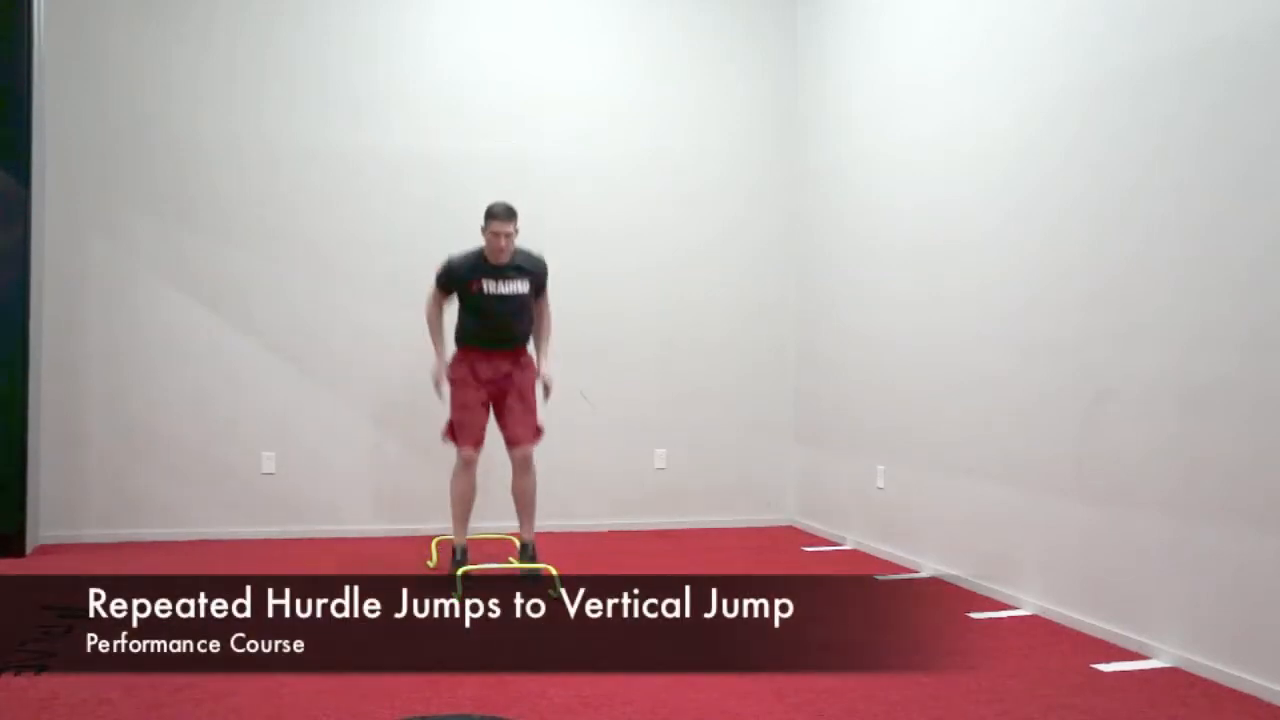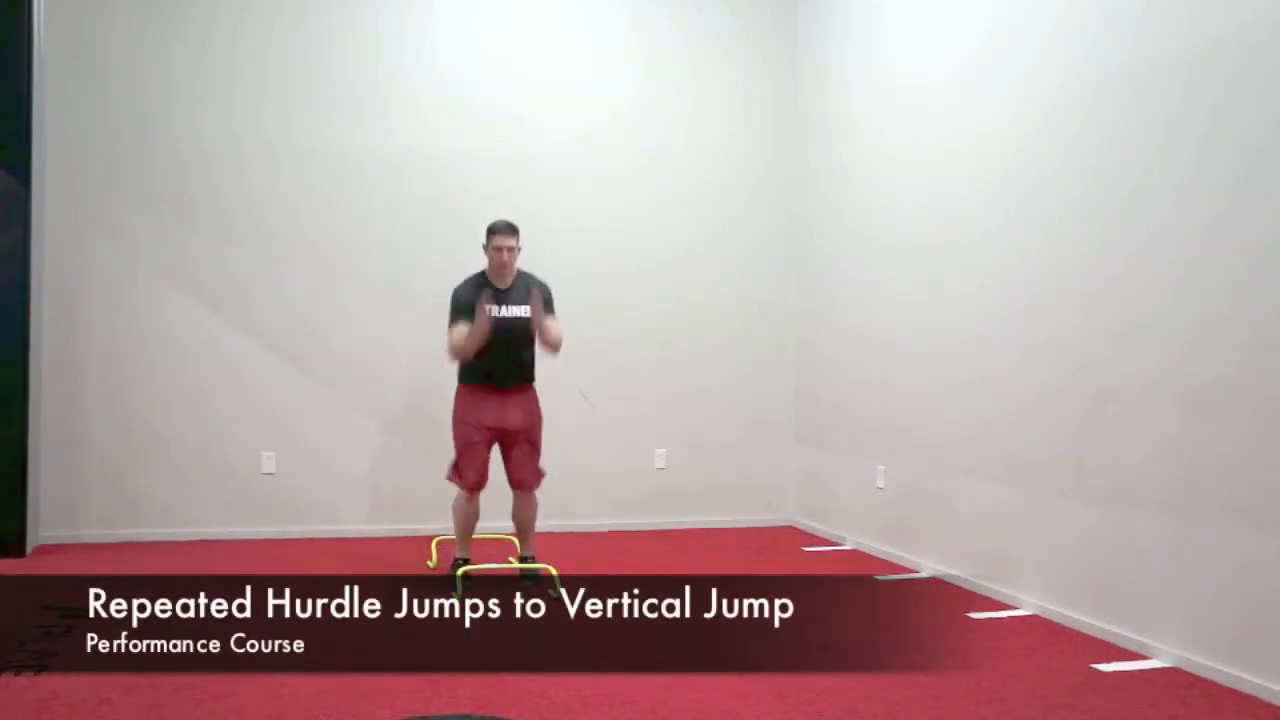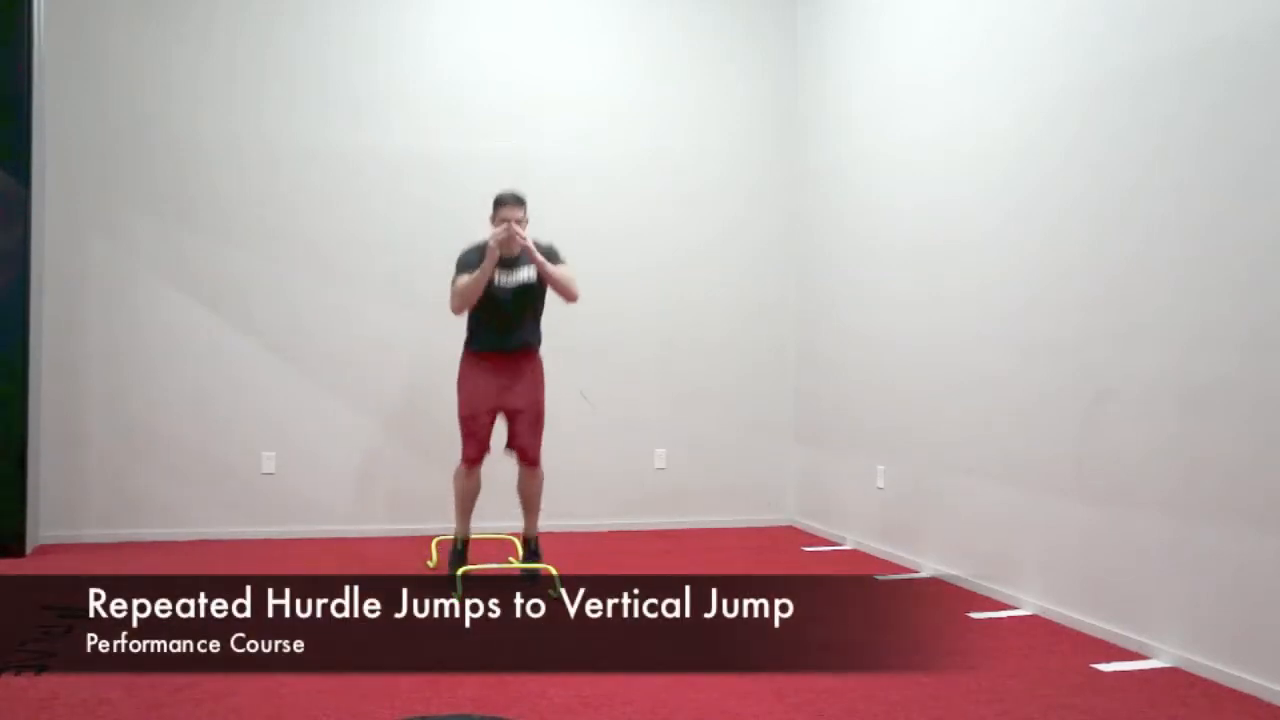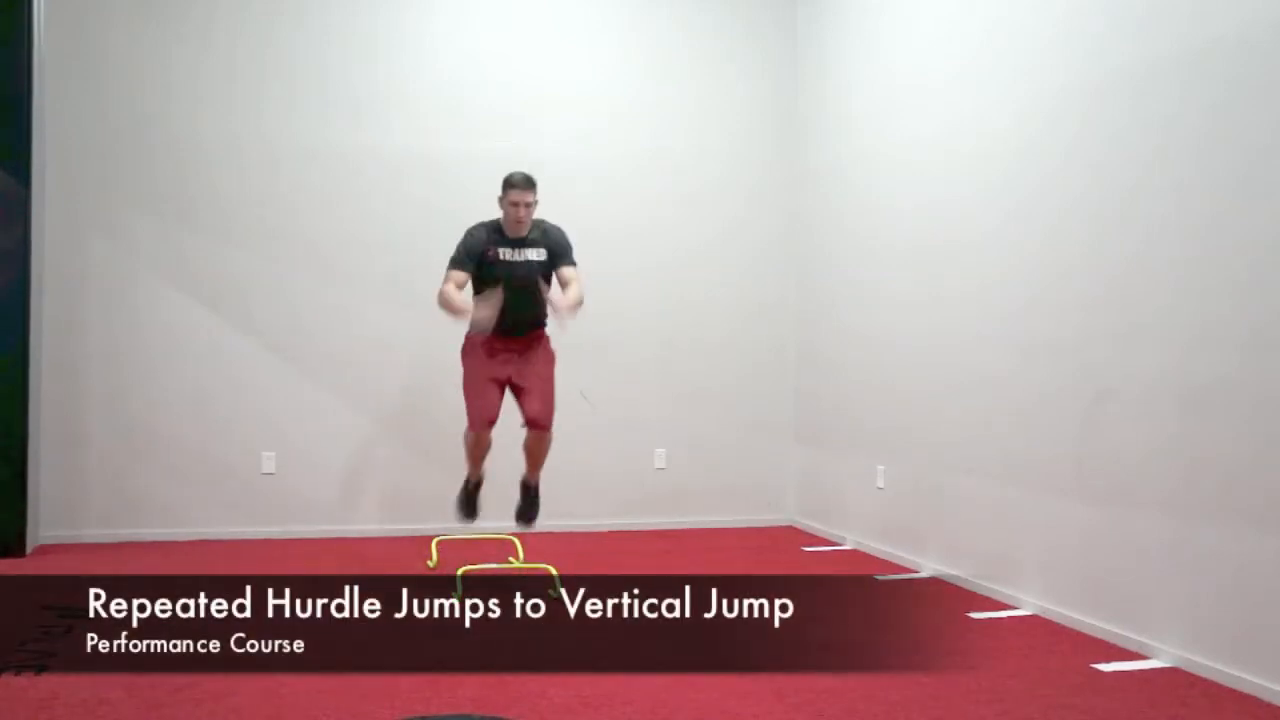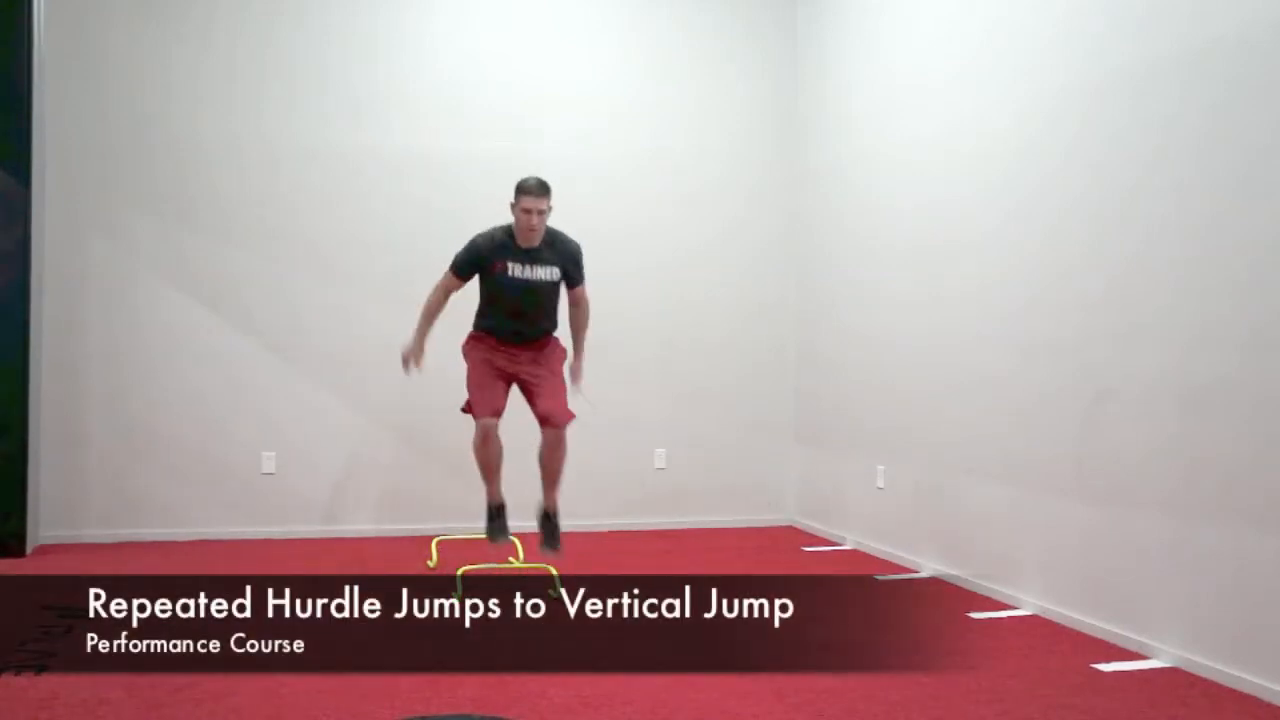
dt=0.1s
person 1, frame 1
left shoulder: (534, 266)
right shoulder: (461, 267)
left elbow: (541, 309)
right elbow: (436, 303)
left wrist: (543, 361)
right wrist: (439, 357)
left hip: (516, 366)
right hip: (470, 367)
left knee: (523, 456)
right knee: (466, 457)
left ankle: (527, 545)
right ankle: (460, 550)
person 1, frame 2
left shoulder: (538, 293)
right shoulder: (467, 291)
left elbow: (555, 344)
right elbow: (456, 352)
left wrist: (541, 327)
right wrist: (479, 328)
left hip: (521, 400)
right hip: (474, 400)
left knee: (524, 488)
right knee: (470, 488)
left ankle: (528, 561)
right ankle: (461, 562)
person 1, frame 3
left shoulder: (543, 253)
right shoulder: (474, 257)
left elbow: (571, 293)
right elbow: (457, 304)
left wrist: (534, 254)
right wrist: (490, 259)
left hip: (526, 370)
right hip: (479, 368)
left knee: (529, 461)
right knee: (471, 460)
left ankle: (531, 540)
right ankle: (461, 541)
person 1, frame 4
left shoulder: (553, 237)
right shoulder: (478, 238)
left elbow: (576, 290)
right elbow: (447, 293)
left wrist: (562, 301)
right wrist: (473, 312)
left hip: (534, 346)
right hip: (485, 348)
left knee: (540, 425)
right knee: (480, 427)
left ankle: (531, 482)
right ankle: (473, 479)
person 1, frame 5
left shoulder: (566, 249)
right shoulder: (485, 245)
left elbow: (578, 300)
right elbow: (445, 287)
left wrist: (579, 353)
right wrist: (419, 339)
left hip: (540, 351)
right hip: (489, 348)
left knee: (555, 427)
right knee: (486, 425)
left ankle: (549, 510)
right ankle: (494, 504)
